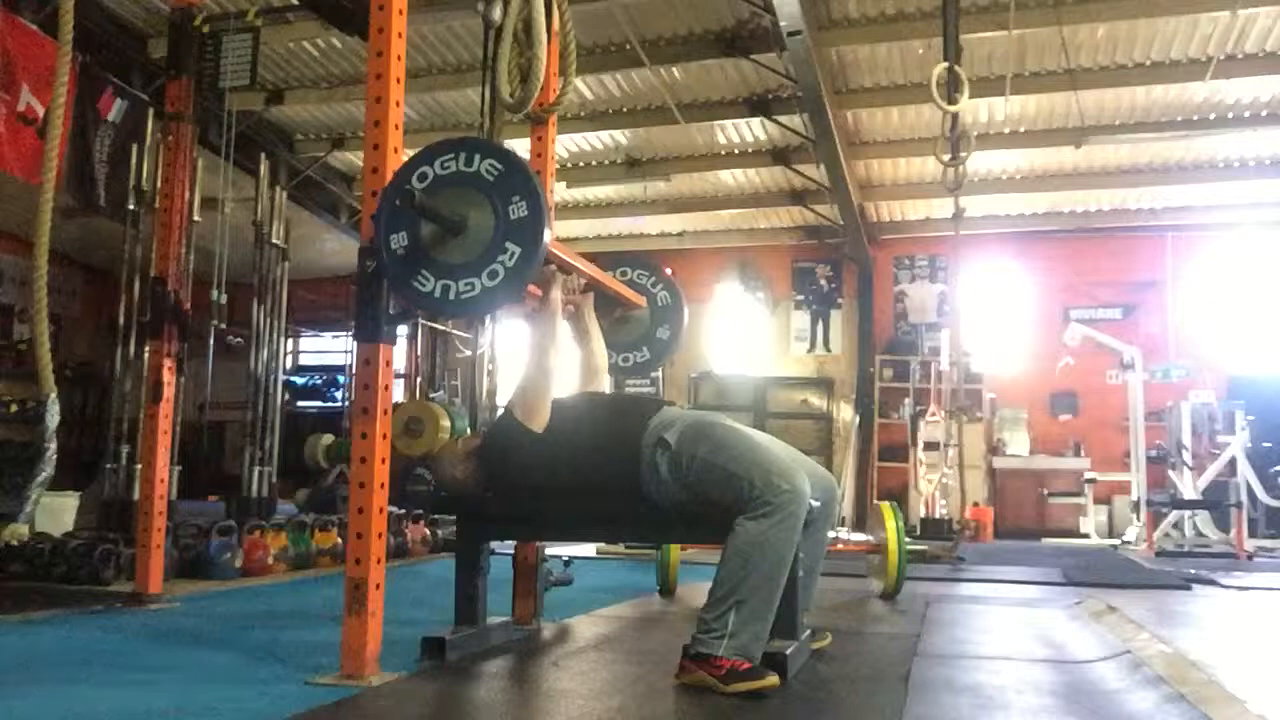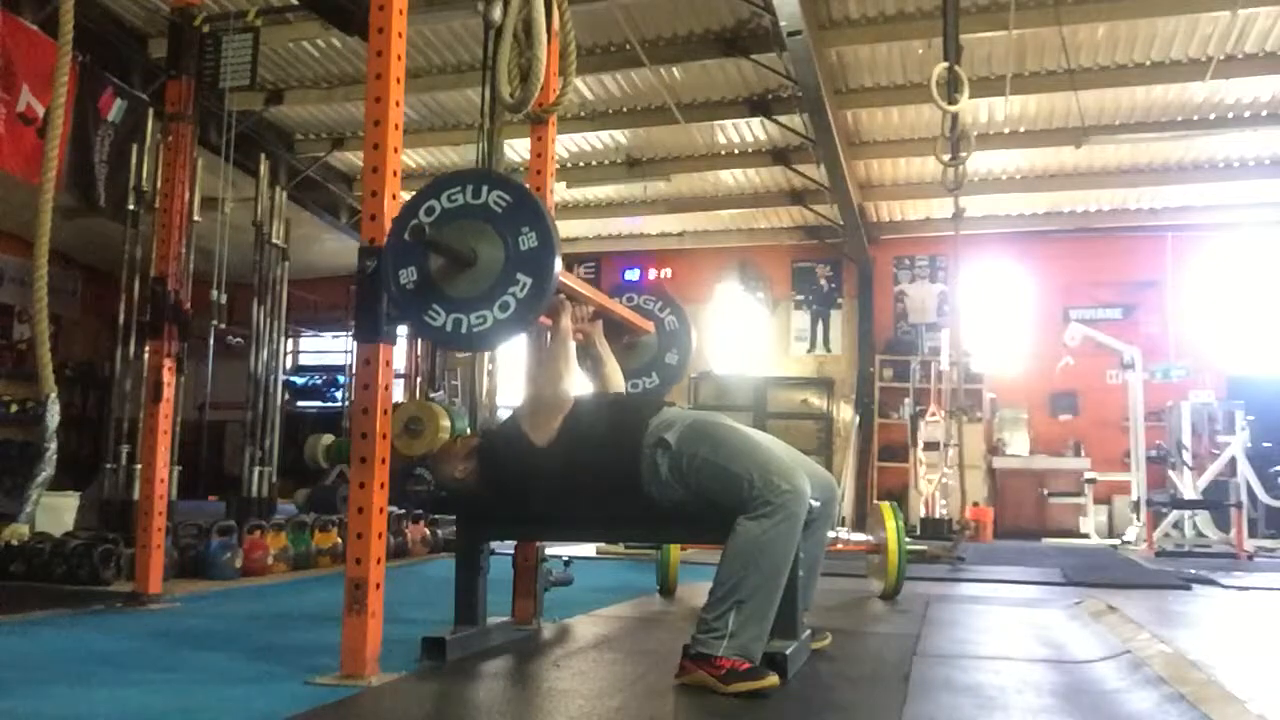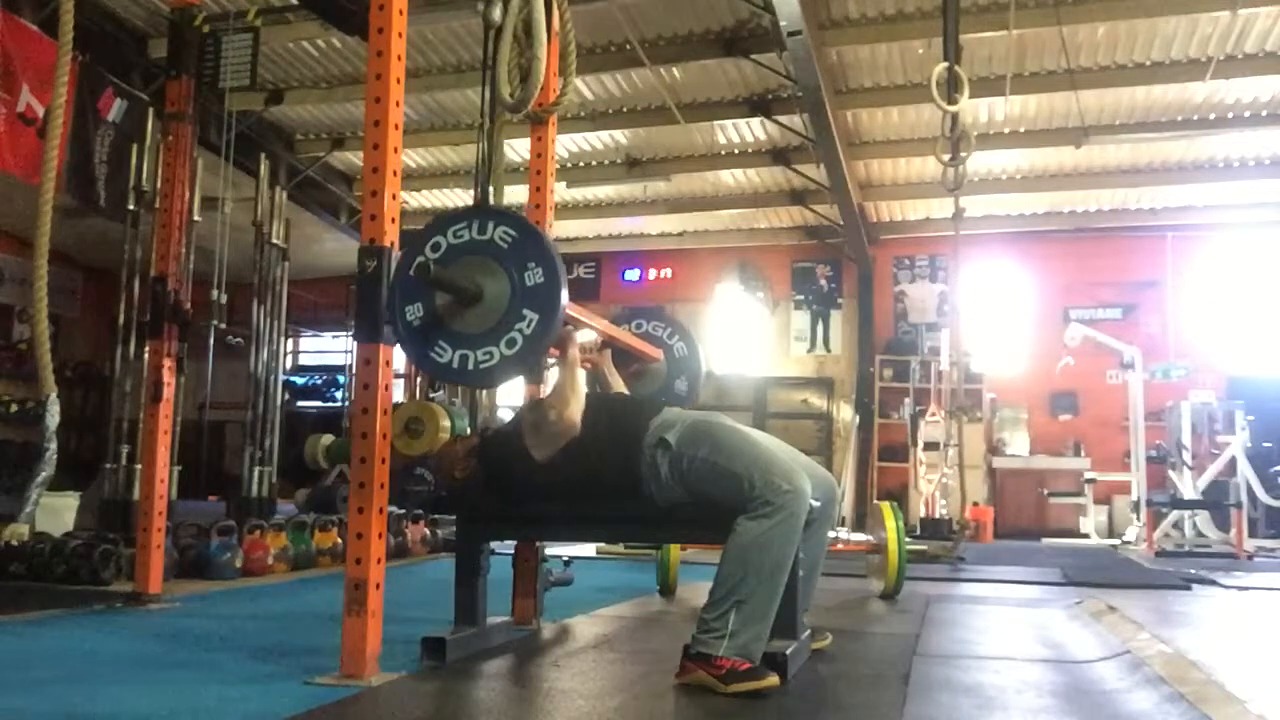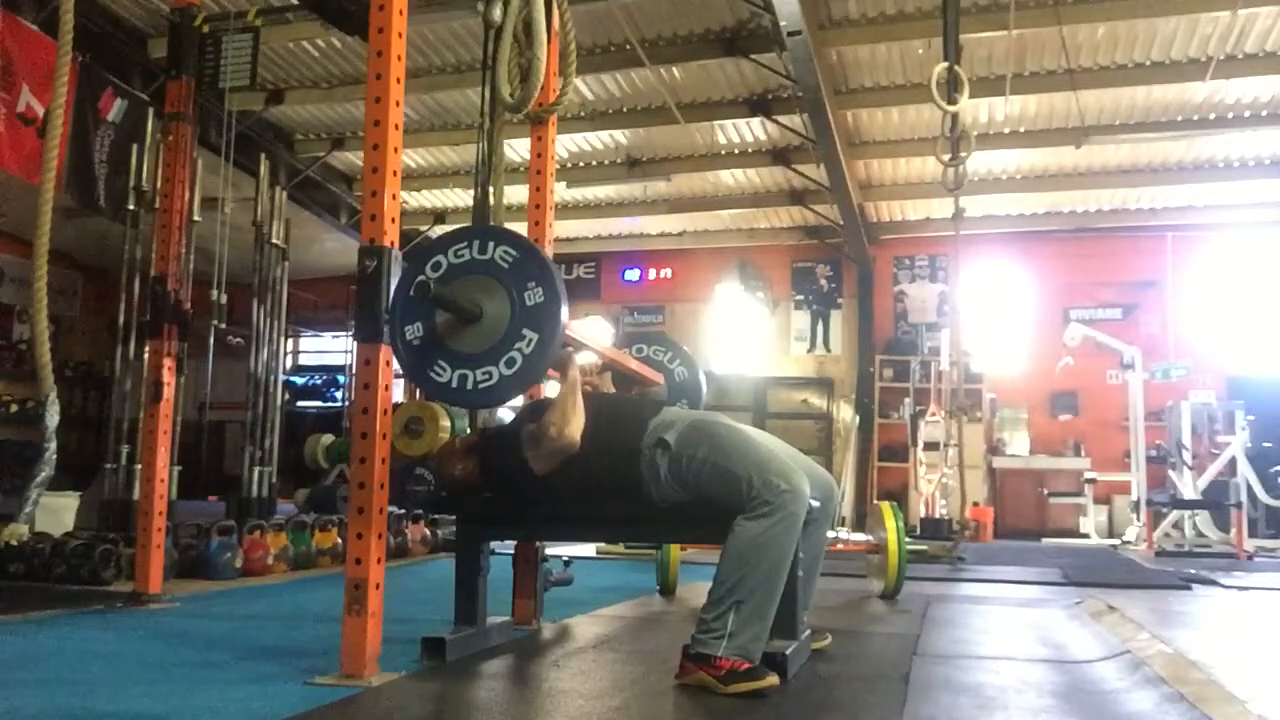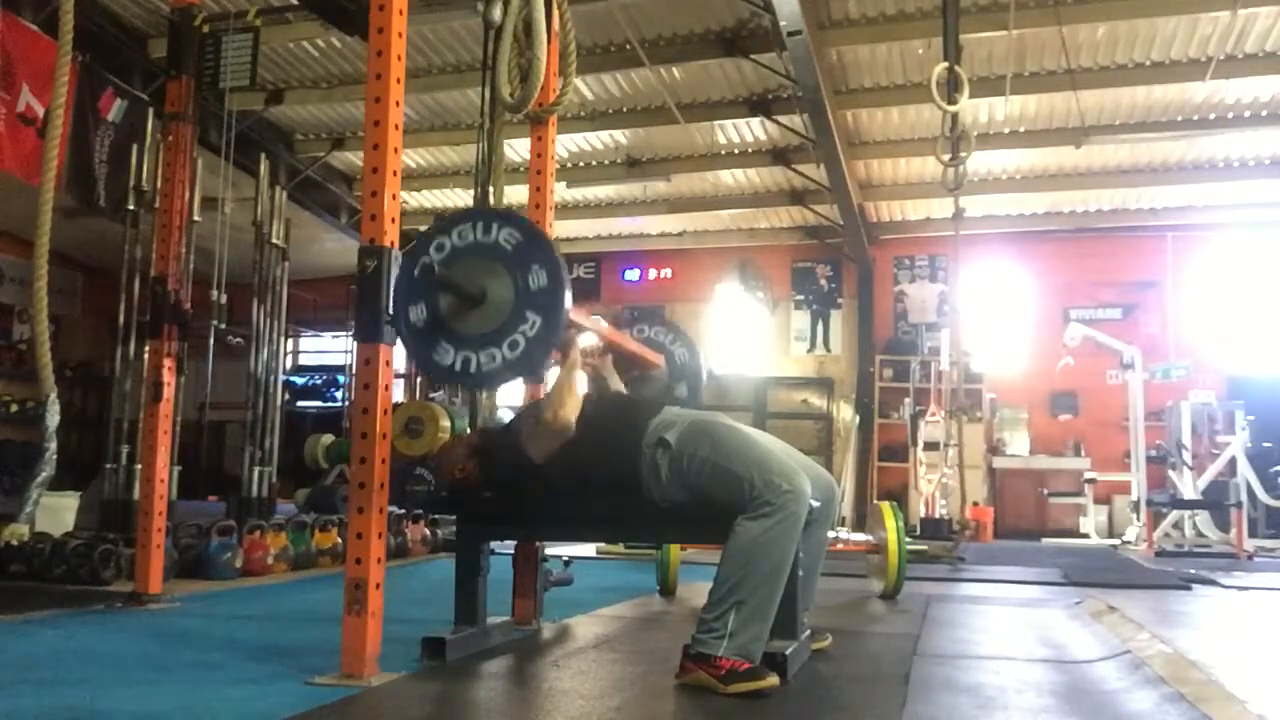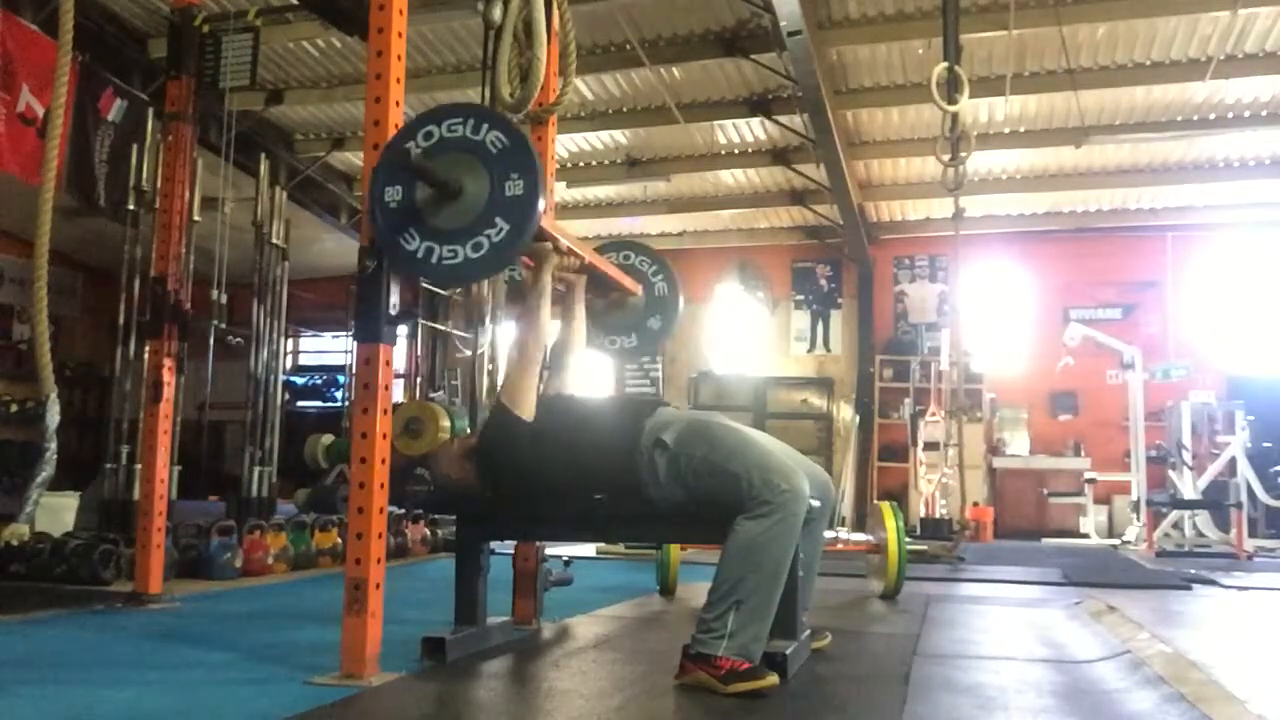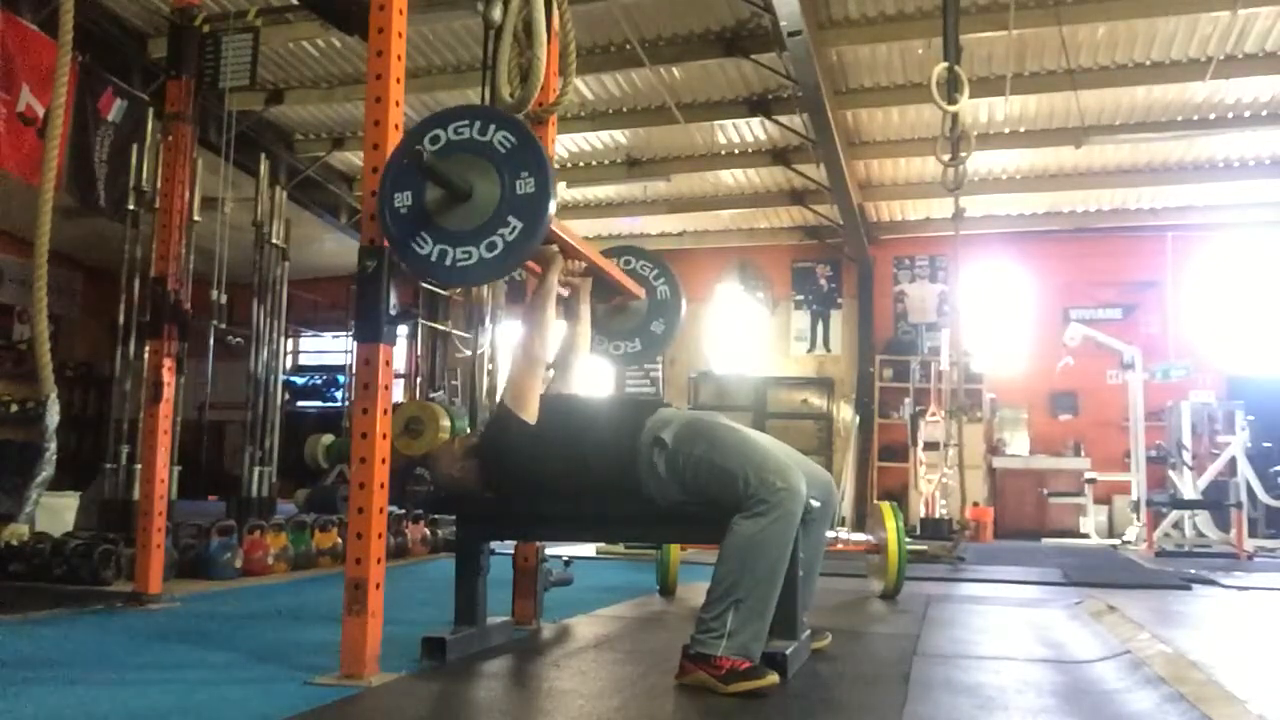
dt=0.7s
person 1, frame 1
left shoulder: (512, 445)
right shoulder: (505, 451)
left elbow: (595, 378)
right elbow: (540, 373)
left wrist: (584, 313)
right wrist: (550, 300)
left knee: (818, 489)
right knee: (782, 491)
left ankle: (780, 621)
right ankle: (717, 653)
person 1, frame 2
left shoulder: (508, 445)
right shoulder: (502, 454)
left elbow: (612, 402)
right elbow: (556, 395)
left wrist: (594, 338)
right wrist: (560, 325)
left knee: (817, 491)
right knee: (782, 492)
left ankle: (777, 621)
right ankle: (716, 652)
person 1, frame 3
left shoulder: (507, 444)
right shoulder: (500, 454)
left elbow: (619, 416)
right elbow: (565, 420)
left wrist: (603, 366)
right wrist: (569, 354)
left knee: (818, 491)
right knee: (783, 492)
left ankle: (780, 621)
right ankle: (716, 652)
person 1, frame 4
left shoulder: (519, 440)
right shoulder: (502, 451)
right elbow: (564, 437)
left wrist: (603, 386)
right wrist: (569, 374)
left knee: (818, 490)
right knee: (782, 492)
right ankle: (715, 653)
person 1, frame 5
left shoulder: (513, 440)
right shoulder: (503, 453)
right elbow: (560, 421)
left wrist: (606, 370)
right wrist: (569, 356)
left knee: (817, 489)
right knee: (783, 490)
right ankle: (717, 652)
person 1, frame 6
left shoulder: (530, 434)
right shoulder: (501, 450)
left elbow: (561, 363)
right elbow: (527, 353)
left wrist: (576, 291)
right wrist: (543, 271)
left knee: (814, 489)
right knee: (781, 490)
left ankle: (776, 622)
right ankle: (715, 653)
person 1, frame 7
left shoulder: (532, 433)
right shoulder: (503, 449)
left elbow: (566, 365)
right elbow: (532, 355)
left wrist: (580, 294)
right wrist: (549, 272)
left knee: (816, 490)
right knee: (778, 489)
left ankle: (778, 622)
right ankle: (716, 652)
